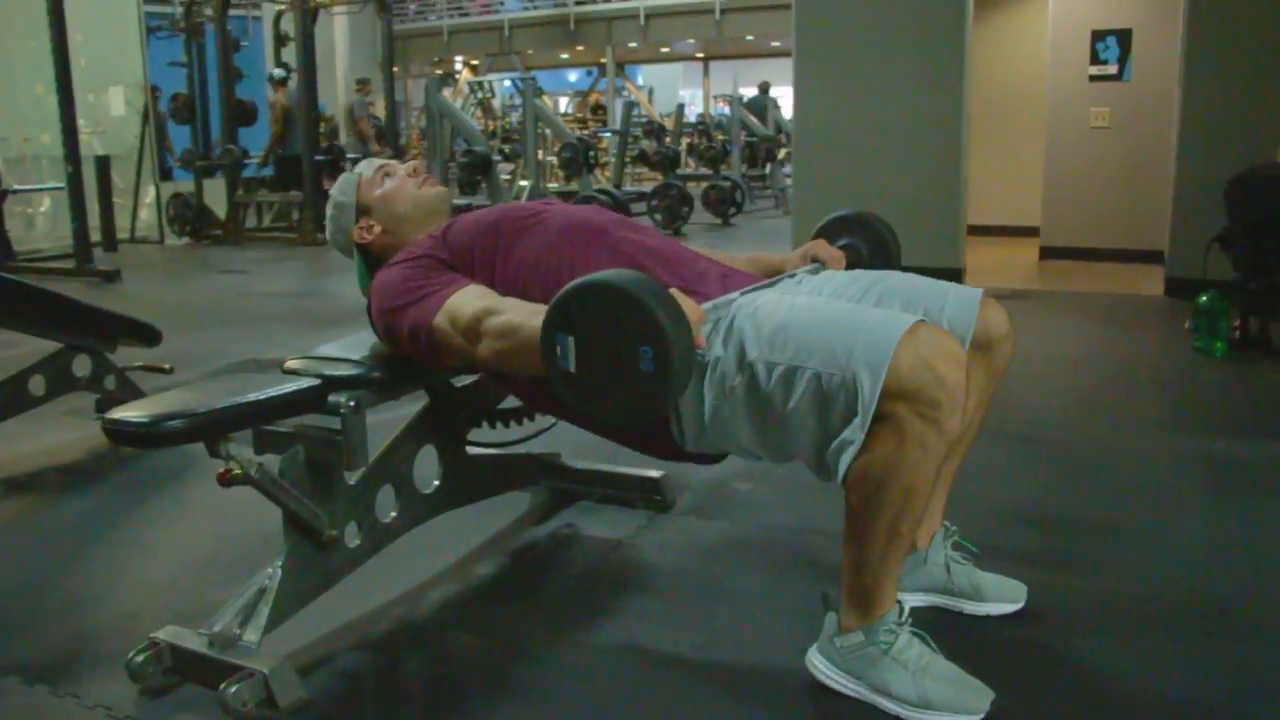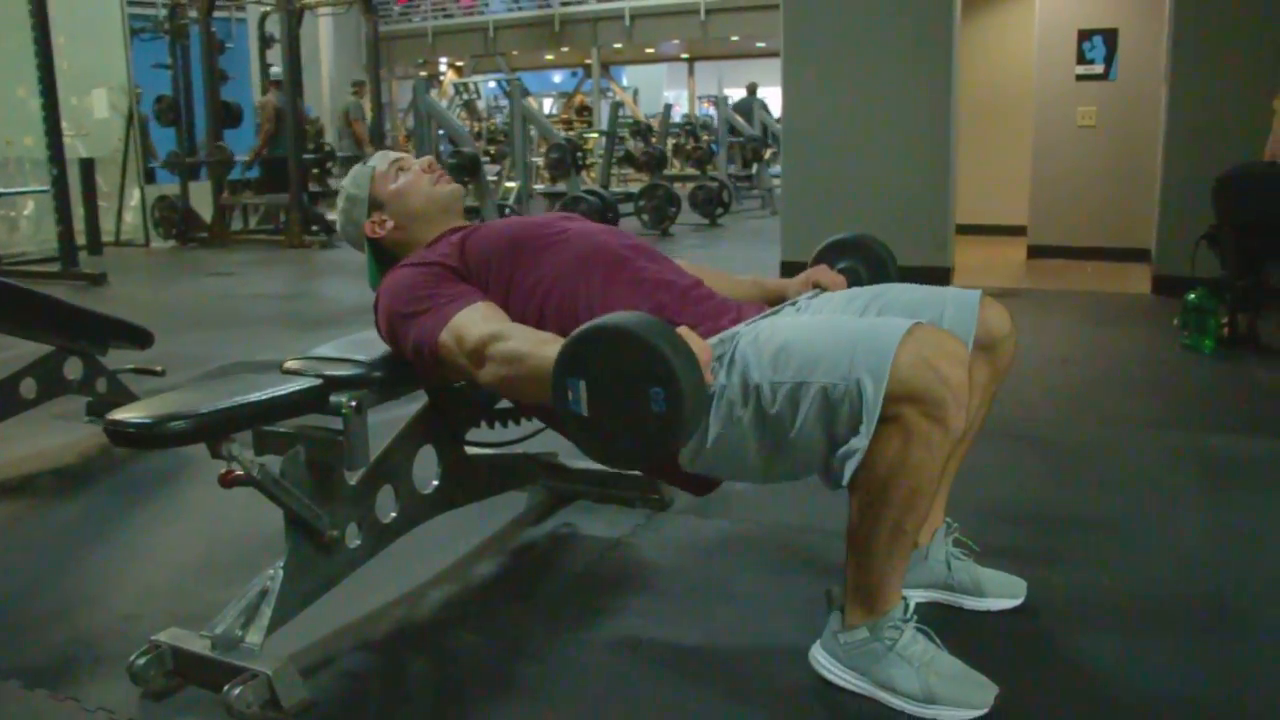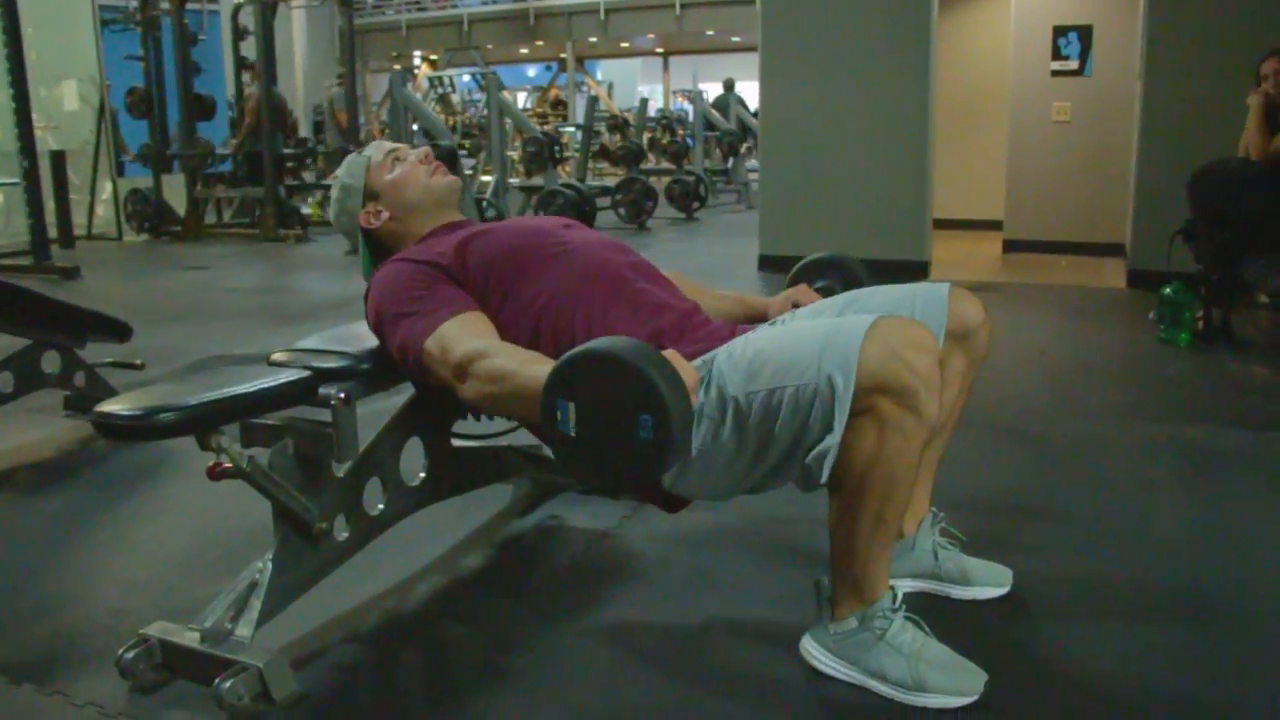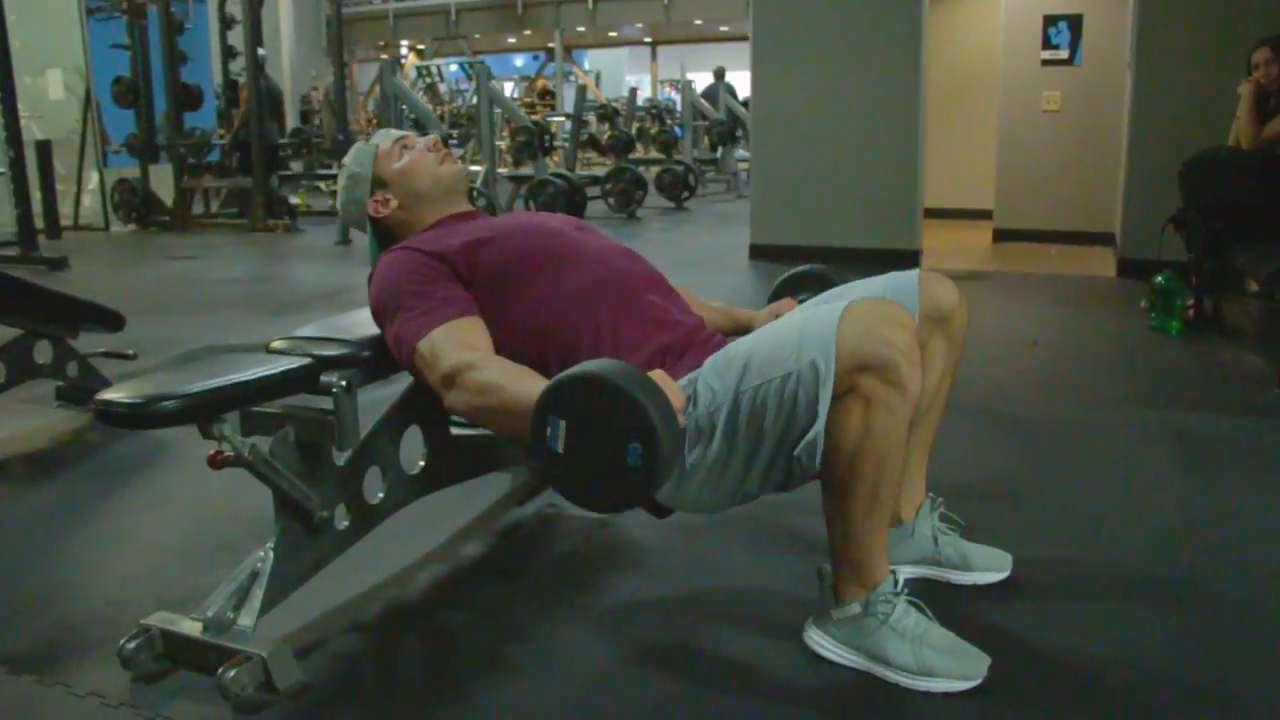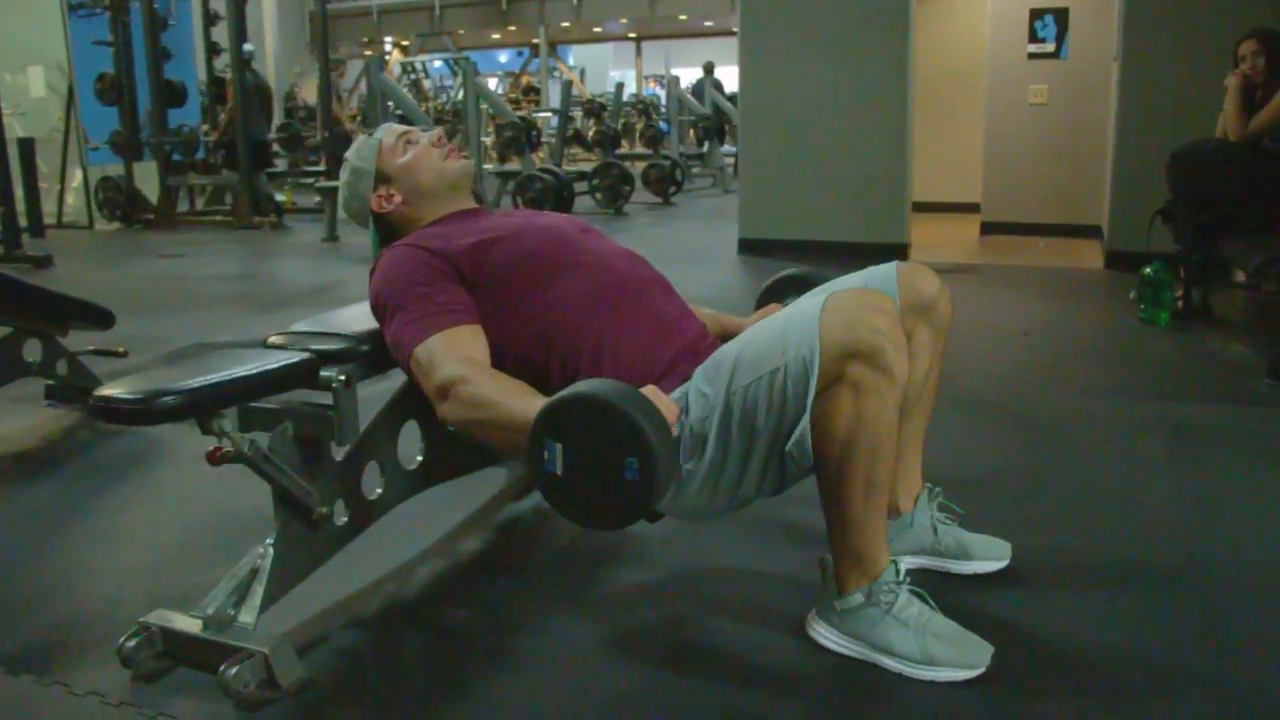
dt=0.2s
person 1, frame 1
left shoulder: (505, 234)
right shoulder: (406, 280)
right elbow: (487, 328)
left wrist: (780, 261)
right hip: (698, 347)
left knee: (982, 328)
right knee: (928, 375)
left ankle: (919, 550)
right ankle: (862, 633)
person 1, frame 2
left shoulder: (512, 244)
right shoulder: (415, 284)
right elbow: (493, 351)
left wrist: (783, 287)
left hip: (751, 327)
right hip: (704, 380)
left knee: (985, 328)
right knee: (933, 375)
left ankle: (920, 549)
right ankle: (866, 629)
person 1, frame 3
left shoulder: (512, 237)
right shoulder: (407, 279)
right elbow: (477, 366)
left wrist: (764, 306)
left hip: (732, 348)
right hip: (690, 401)
left knee: (957, 317)
right knee: (900, 363)
left ankle: (907, 538)
right ankle: (856, 619)
person 1, frame 4
left shoulder: (514, 233)
right shoulder: (412, 269)
right elbow: (467, 378)
left wrist: (751, 319)
left hip: (722, 364)
right hip: (682, 417)
left knee: (933, 298)
right knee: (879, 341)
left ankle: (904, 526)
right ankle: (859, 607)
person 1, frame 5
left shoulder: (513, 228)
right shoulder: (414, 264)
right elbow: (459, 389)
left wrist: (744, 326)
left hip: (716, 369)
right hip: (679, 424)
left knee: (916, 290)
right knee: (865, 328)
left ankle: (904, 515)
right ankle: (862, 597)
